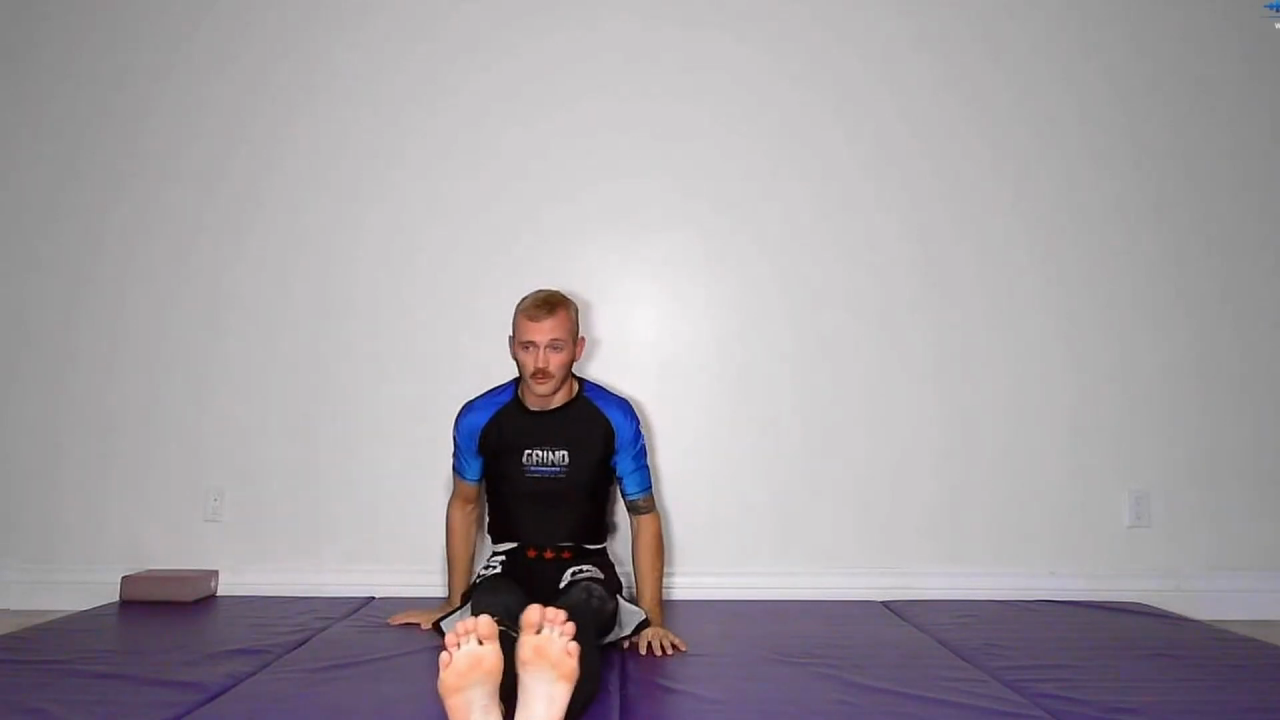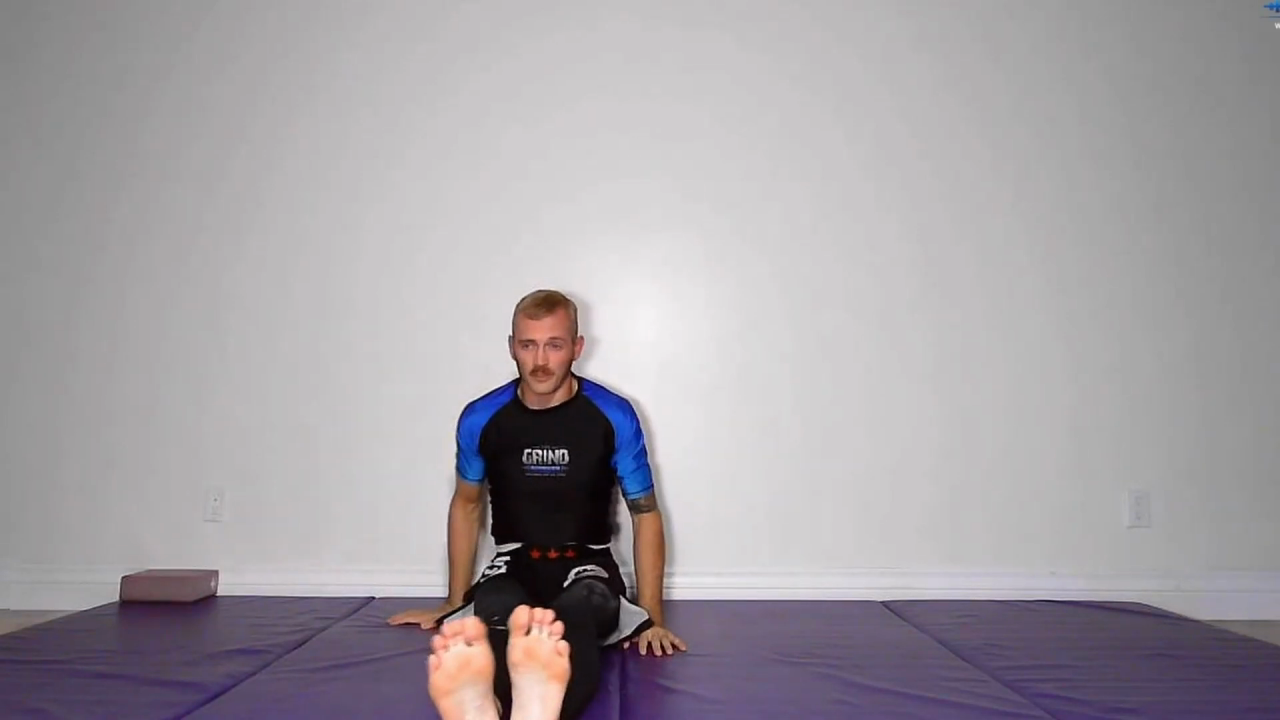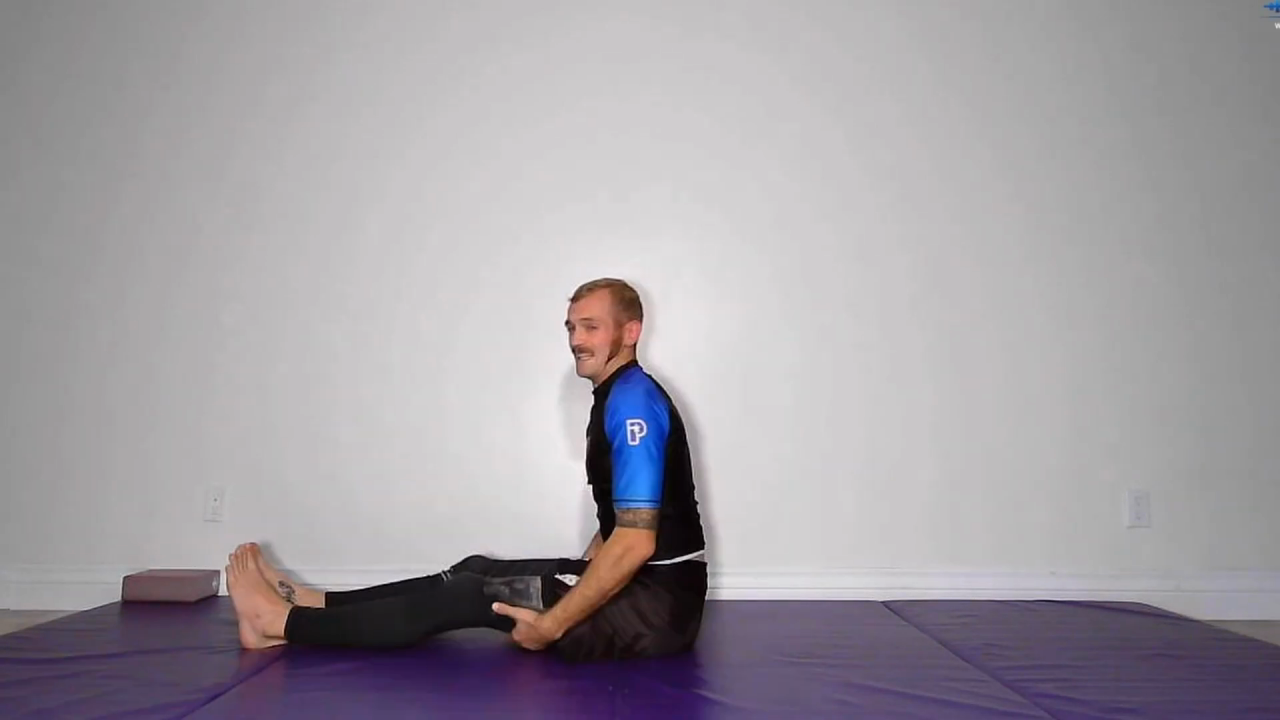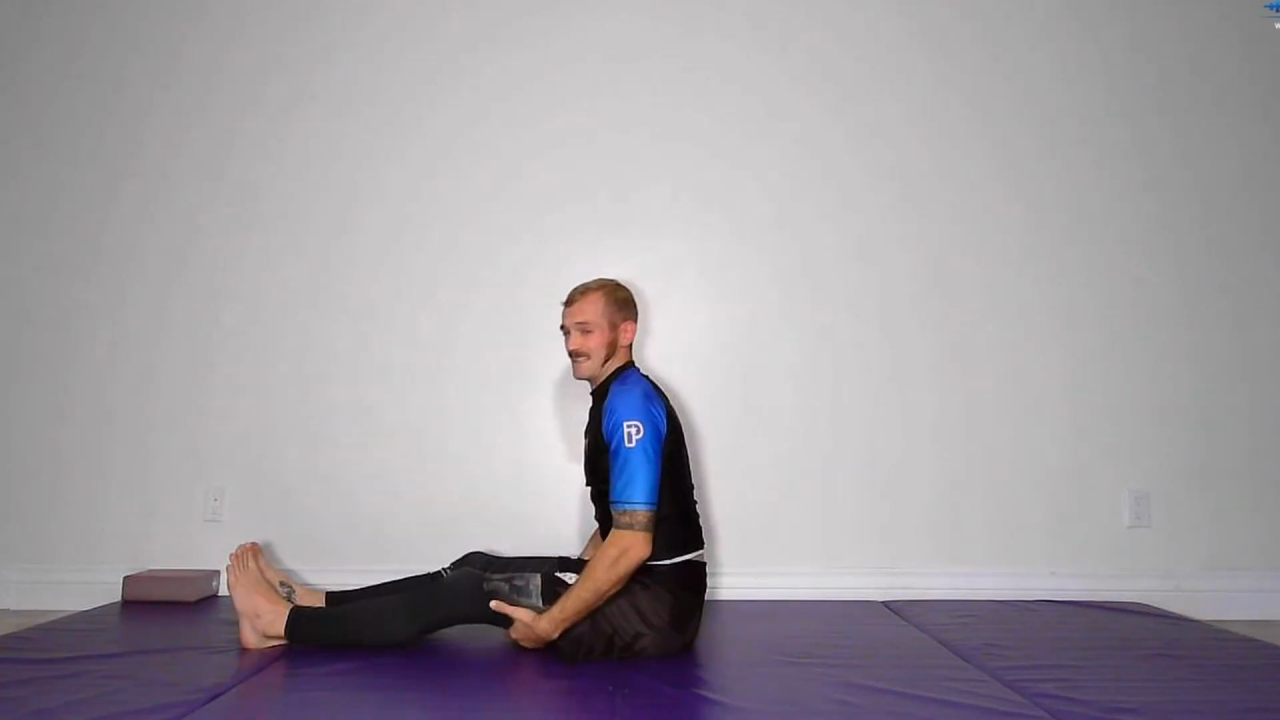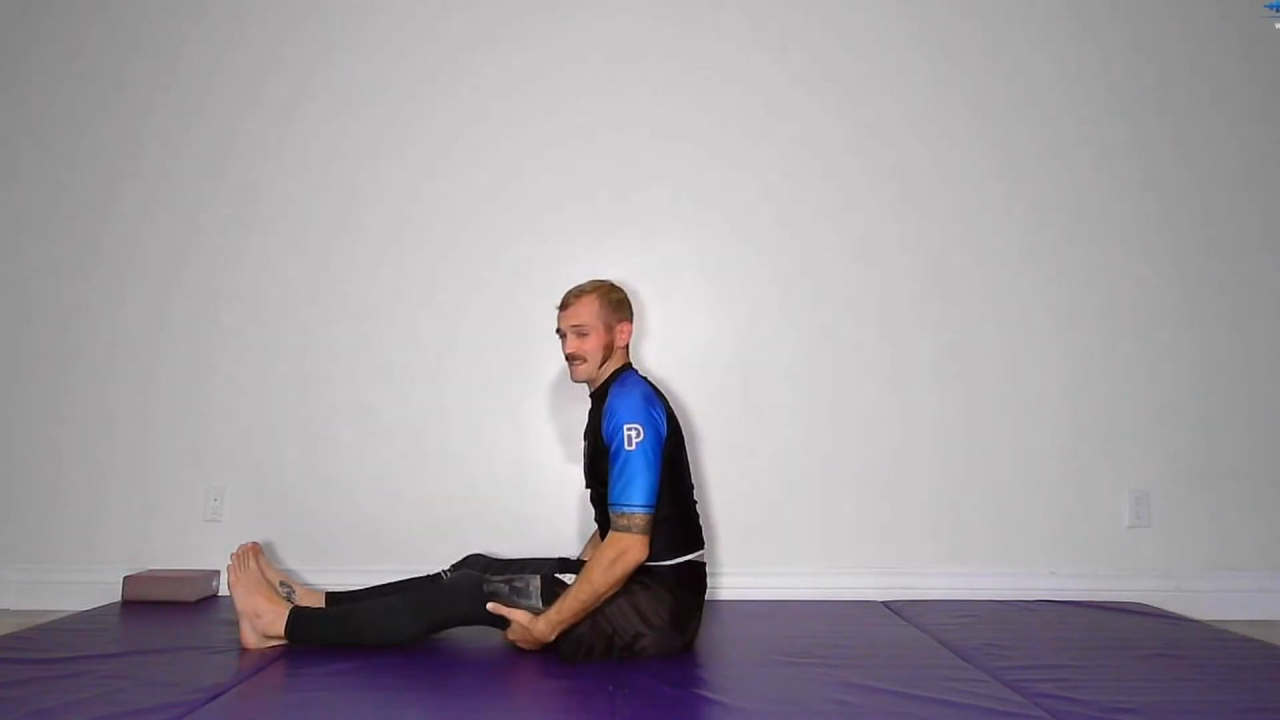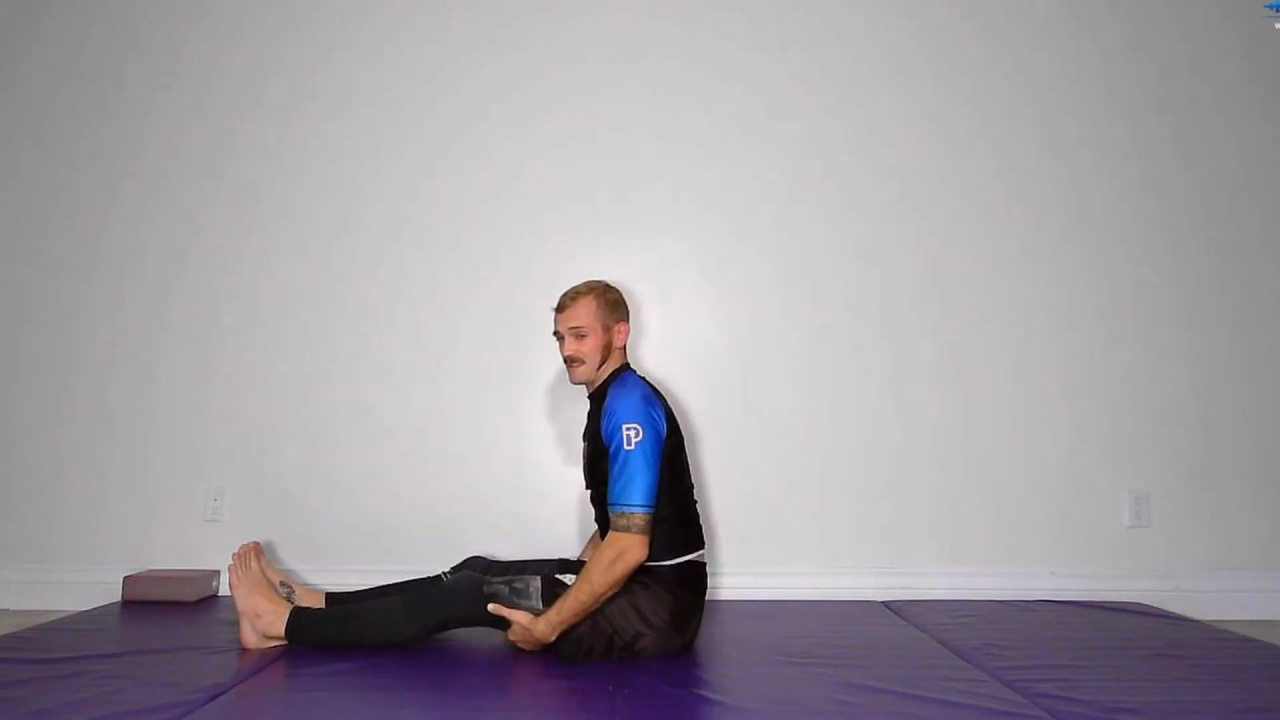
dt=0.1s
person 1, frame 1
left shoulder: (613, 417)
right shoulder: (479, 418)
left elbow: (644, 515)
right elbow: (464, 505)
left wrist: (652, 618)
right wrist: (454, 603)
left hip: (583, 567)
right hip: (511, 568)
left knee: (579, 611)
right knee: (496, 617)
person 1, frame 2
left shoulder: (613, 416)
right shoulder: (481, 418)
left elbow: (645, 515)
right elbow: (466, 504)
left wrist: (651, 621)
right wrist: (455, 603)
left hip: (585, 567)
left knee: (579, 614)
person 1, frame 3
left shoulder: (632, 399)
right shoulder: (615, 397)
left elbow: (636, 541)
left wrist: (553, 623)
right wrist: (574, 585)
left hip: (657, 603)
right hip: (642, 589)
left knee: (471, 593)
left ankle: (285, 623)
person 1, frame 4
left shoulder: (630, 401)
right shoulder: (614, 399)
left elbow: (633, 543)
left wrist: (550, 623)
right wrist: (565, 582)
left hip: (655, 605)
right hip: (639, 590)
left knee: (467, 593)
right knee: (477, 568)
left ankle: (283, 622)
right ankle: (316, 603)
person 1, frame 5
left shoulder: (629, 403)
right shoulder: (614, 400)
left elbow: (630, 546)
left wrist: (547, 625)
right wrist: (565, 584)
left hip: (656, 605)
right hip: (641, 590)
left knee: (468, 593)
right knee: (477, 570)
left ankle: (283, 623)
right ankle: (317, 605)
person 1, frame 6
left shoulder: (629, 404)
right shoulder: (613, 402)
left elbow: (629, 546)
left wrist: (547, 626)
right wrist: (564, 582)
left hip: (656, 606)
right hip: (641, 591)
left knee: (469, 595)
right knee: (477, 572)
left ankle: (283, 623)
right ankle: (315, 604)
